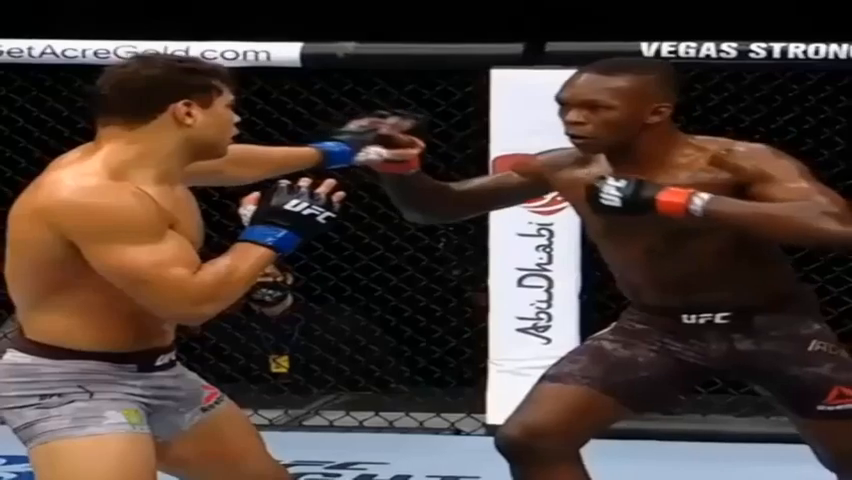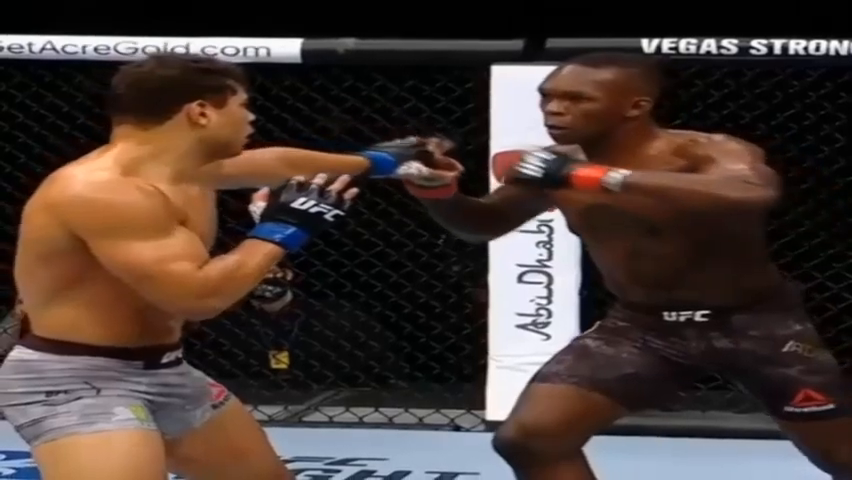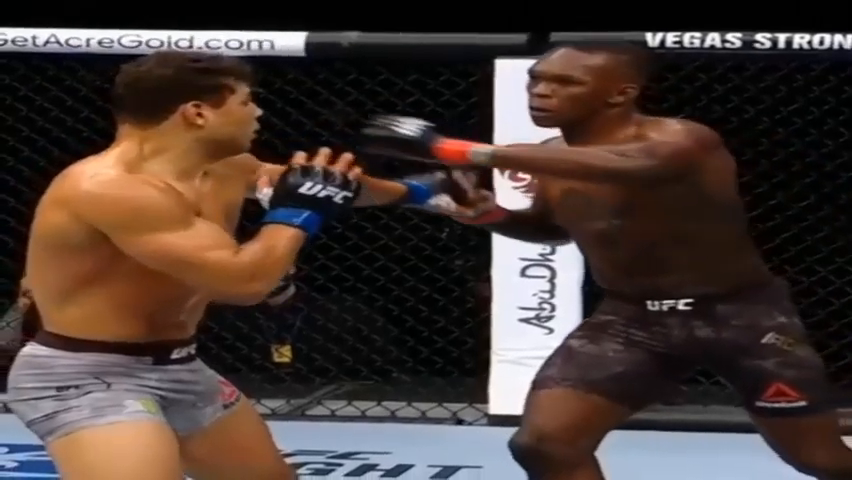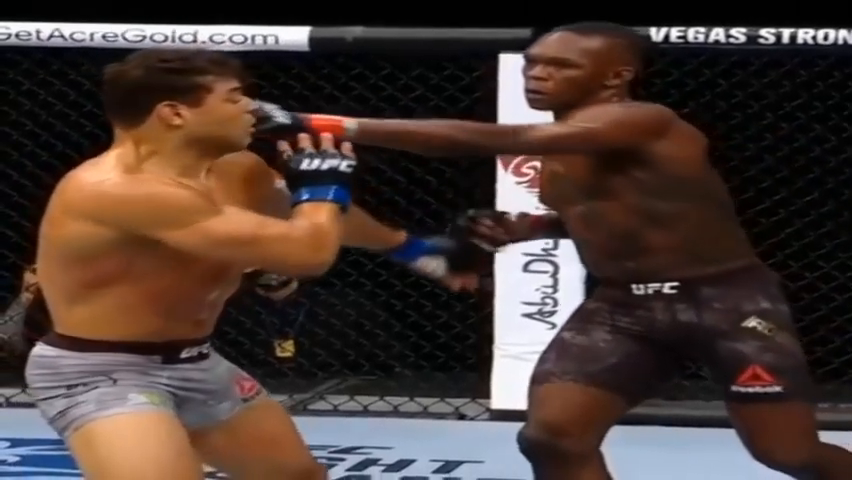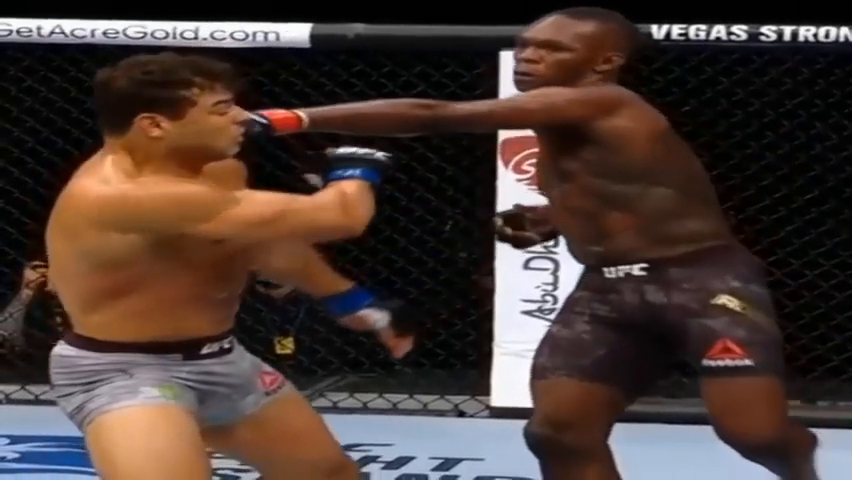
dt=1s
person 1, frame 1
left shoulder: (740, 162)
right shoulder: (565, 170)
right elbow: (437, 208)
left wrist: (673, 200)
right wrist: (399, 168)
right hip: (653, 326)
right knee: (527, 439)
person 1, frame 2
left shoulder: (707, 151)
right shoulder: (557, 165)
left elbow: (754, 194)
right elbow: (480, 225)
left wrist: (593, 176)
right wrist: (434, 189)
left hip: (754, 320)
right hip: (638, 325)
right knee: (526, 438)
person 1, frame 3
left shoulder: (682, 138)
right shoulder: (553, 158)
left elbow: (633, 166)
right elbow: (553, 226)
left wrist: (451, 150)
right wrist: (485, 212)
left hip: (739, 312)
right hip: (627, 318)
person 1, frame 4
left shoulder: (643, 123)
right shoulder: (556, 149)
left elbow: (493, 140)
left wrist: (334, 126)
right wrist: (528, 227)
left hip: (724, 298)
right hip: (619, 304)
person 1, frame 5
left shoulder: (599, 104)
right shoulder: (566, 126)
left elbow: (433, 116)
left wrist: (295, 118)
right wrist: (556, 218)
left hip: (704, 280)
right hip: (605, 291)
left knee: (755, 433)
right knee: (558, 432)
person 2, frame 1
left shoulder: (150, 161)
right shoulder: (91, 196)
left elbow: (229, 162)
right elbow: (191, 302)
left wrist: (331, 153)
right wrist: (272, 234)
left hip: (158, 373)
right hip: (70, 385)
person 2, frame 2
left shoulder: (187, 166)
right shoulder: (101, 192)
left elbow: (275, 163)
right elbow: (199, 296)
left wrist: (374, 163)
right wrist: (282, 230)
left hip: (165, 372)
right hip: (74, 383)
person 2, frame 3
left shoulder: (224, 167)
right shoulder: (108, 190)
left elbow: (316, 178)
right elbow: (245, 280)
left wrist: (412, 191)
right wrist: (297, 212)
left hip: (179, 368)
right hip: (86, 377)
person 2, frame 4
left shoulder: (232, 171)
right shoulder: (116, 191)
left elbow: (319, 215)
right elbow: (306, 249)
right wrist: (323, 184)
left hip: (195, 365)
person 2, frame 5
left shoulder: (212, 168)
left elbow: (270, 241)
right elbow: (338, 216)
left wrist: (352, 299)
right wrist: (354, 171)
left hip: (220, 359)
